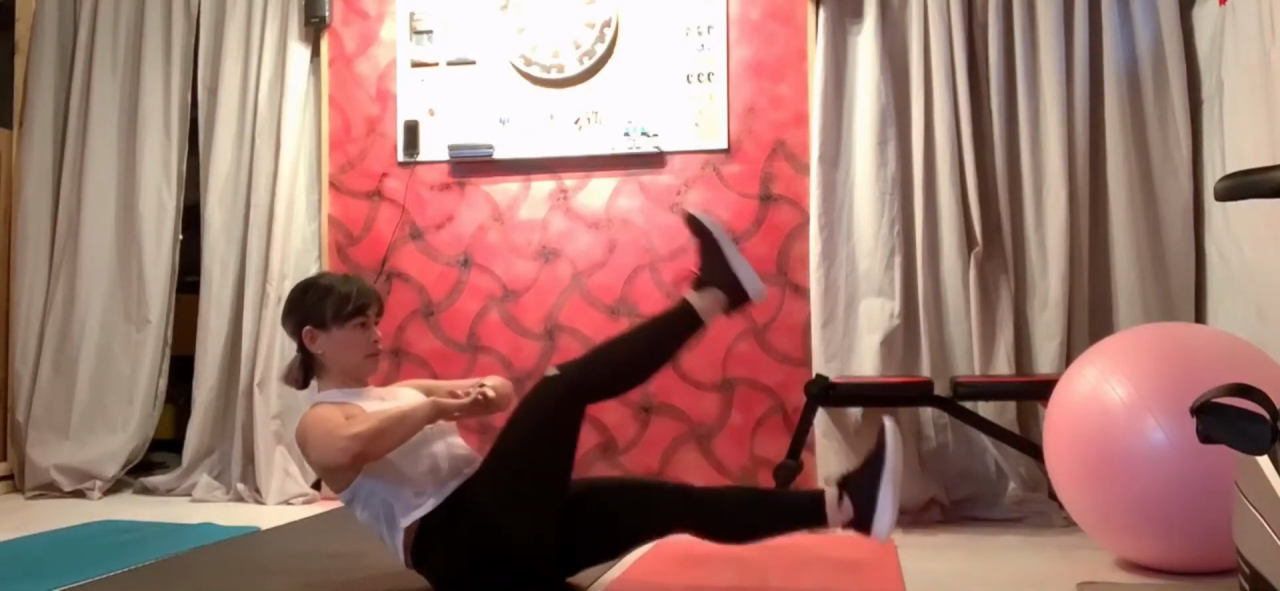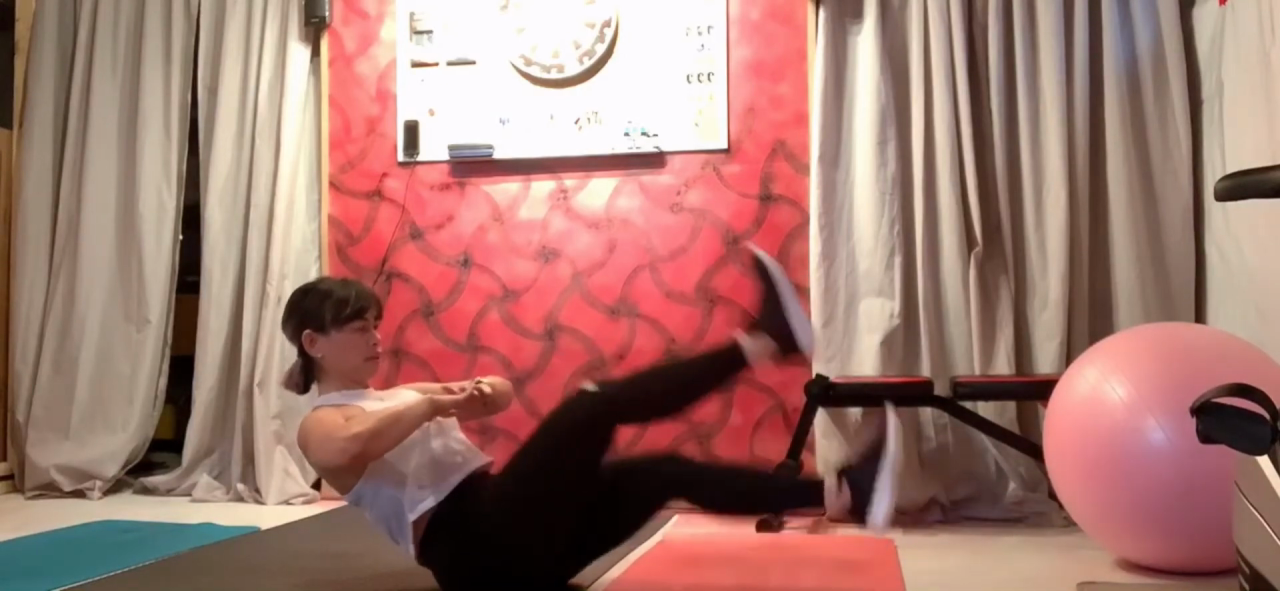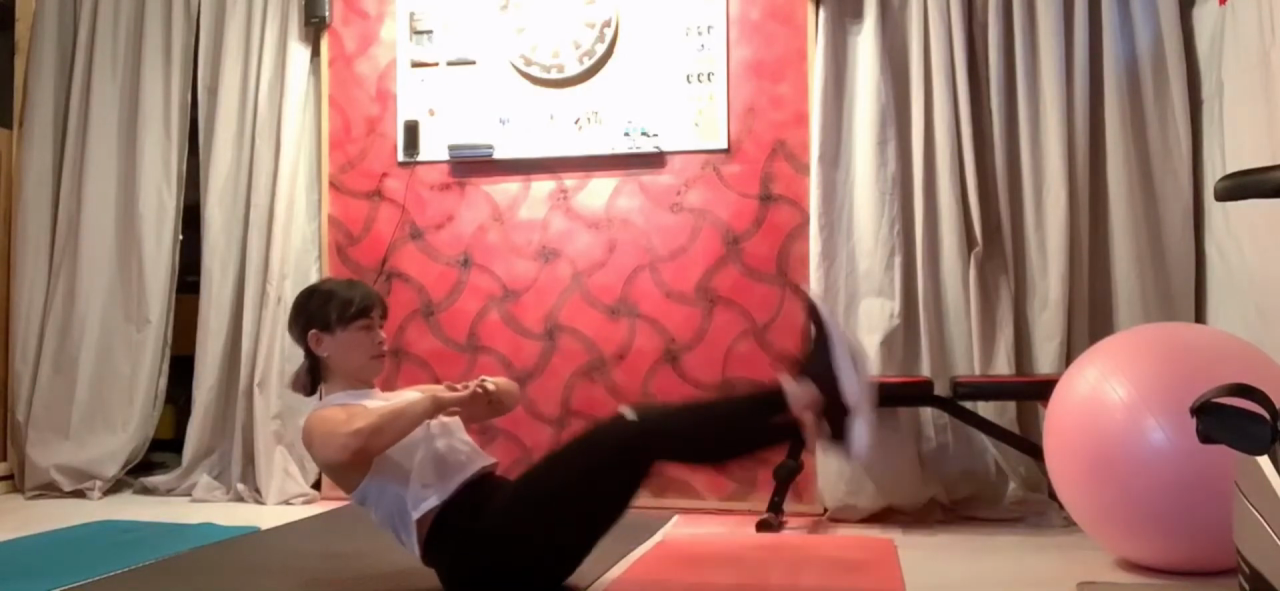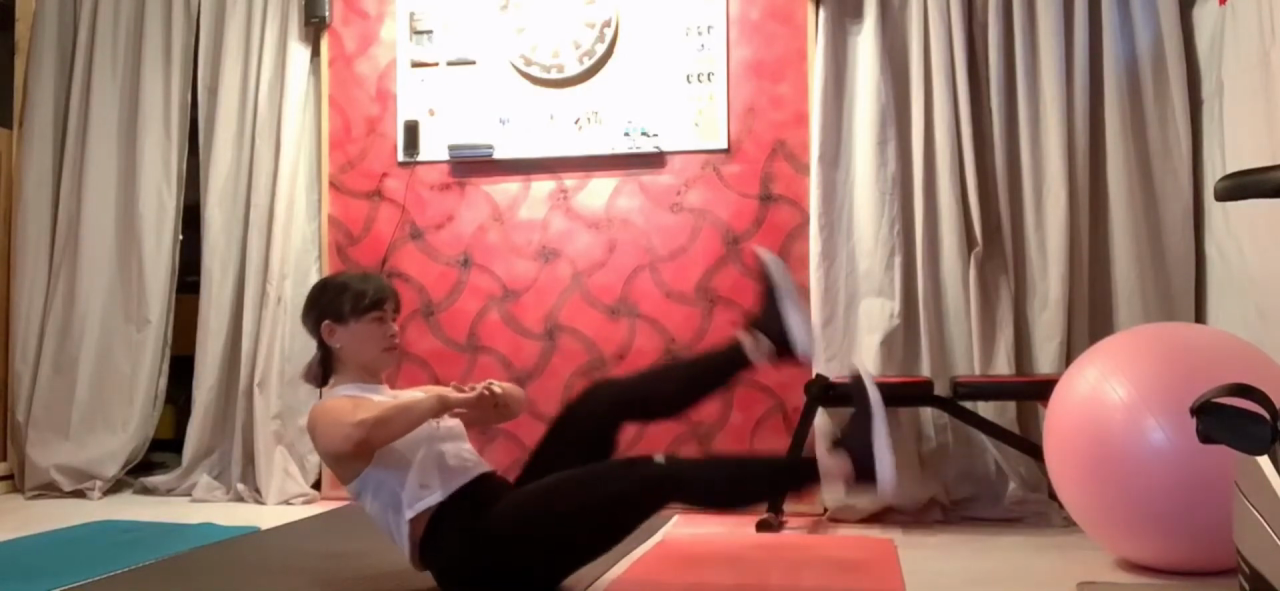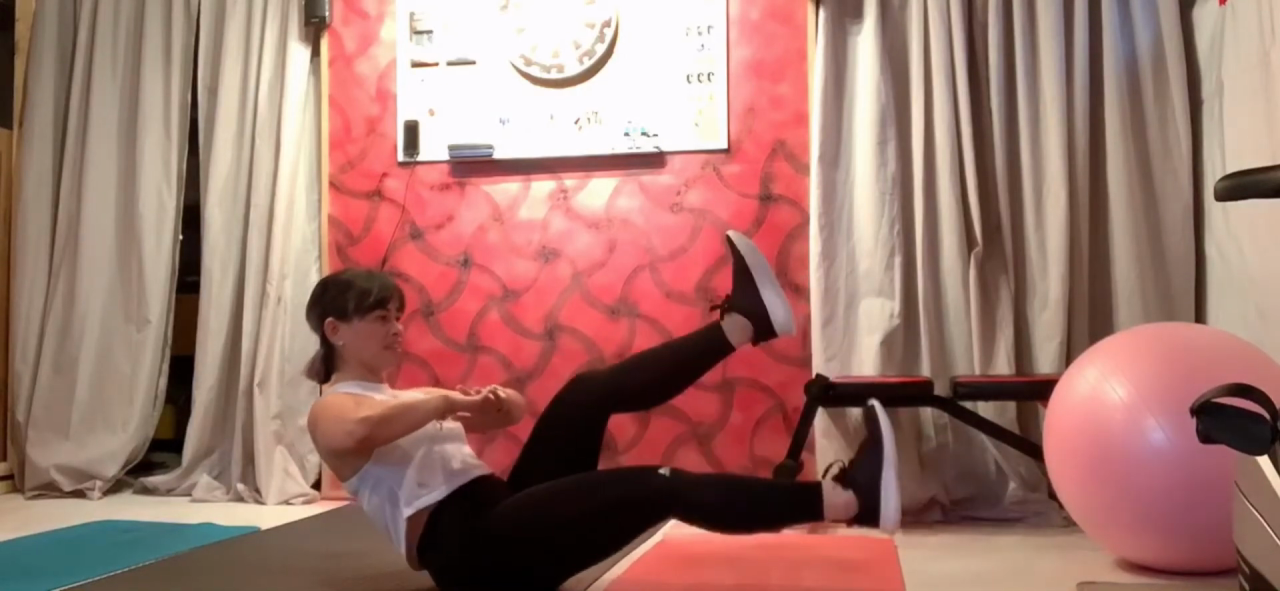
dt=0.2s
person 1, frame 1
left shoulder: (400, 393)
right shoulder: (320, 423)
left elbow: (504, 390)
right elbow: (349, 447)
left wrist: (481, 390)
right wrist: (436, 408)
left hip: (514, 538)
left knee: (674, 503)
right knee: (564, 384)
left ankle: (841, 505)
right ankle: (709, 299)
person 1, frame 2
left shoulder: (397, 399)
right shoulder: (321, 426)
left elbow: (504, 396)
right elbow: (348, 450)
left wrist: (479, 389)
right wrist: (430, 407)
left hip: (516, 530)
left knee: (670, 473)
right knee: (595, 402)
left ankle: (840, 495)
right ankle: (759, 342)
person 1, frame 3
left shoulder: (398, 403)
right shoulder: (325, 424)
left elbow: (510, 394)
right elbow: (349, 446)
left wrist: (485, 389)
right wrist: (433, 402)
left hip: (511, 524)
left knee: (645, 428)
right knee: (630, 433)
left ankle: (807, 400)
right ankle: (805, 405)
person 1, frame 4
left shoulder: (407, 401)
right shoulder: (331, 415)
left elbow: (515, 401)
right elbow: (356, 435)
left wrist: (487, 394)
right wrist: (440, 401)
left hip: (508, 520)
left knee: (605, 400)
right knee: (654, 474)
left ankle: (761, 342)
right ankle: (837, 466)
person 1, frame 5
left shoulder: (407, 400)
right shoulder: (332, 412)
left elbow: (515, 409)
right elbow: (357, 432)
left wrist: (489, 401)
right wrist: (442, 402)
left hip: (506, 519)
left knee: (587, 391)
right knee: (656, 487)
left ankle: (739, 323)
right ankle: (846, 499)
